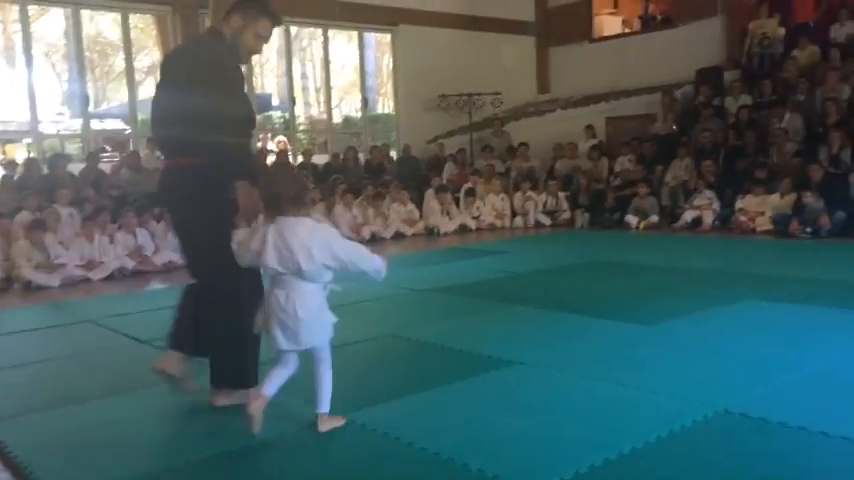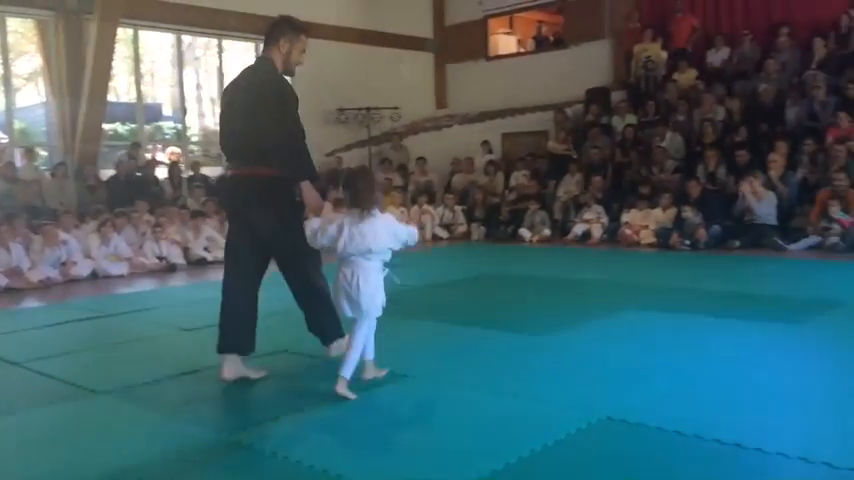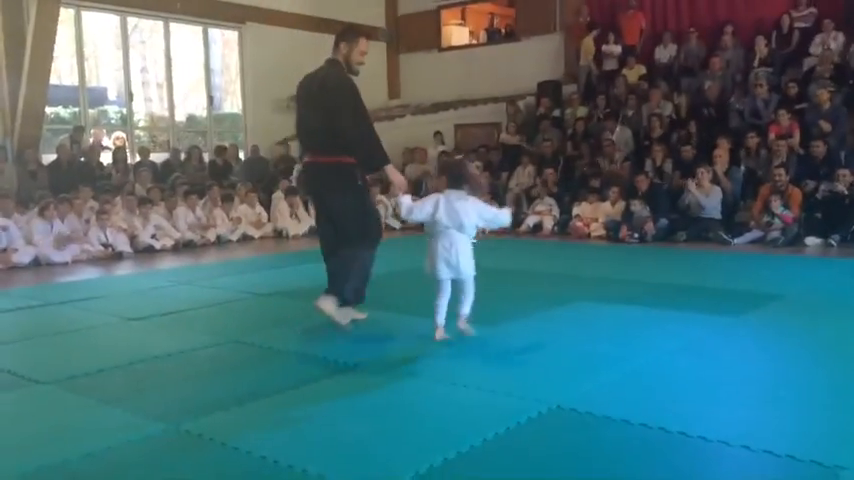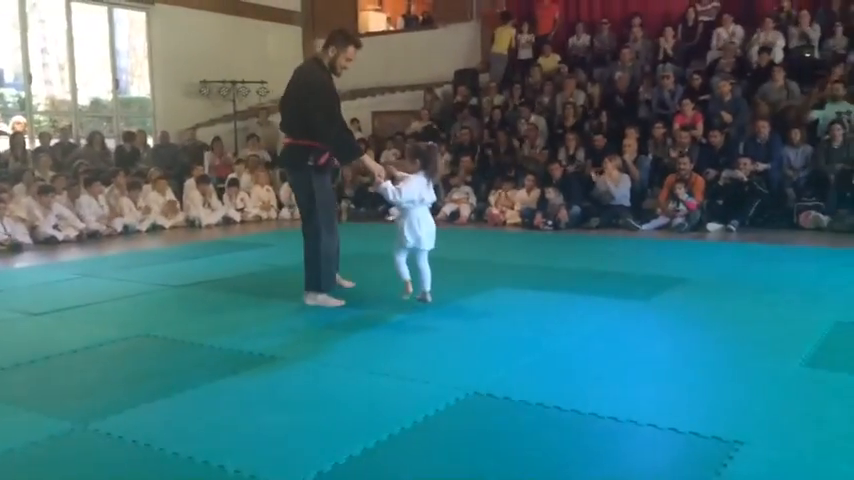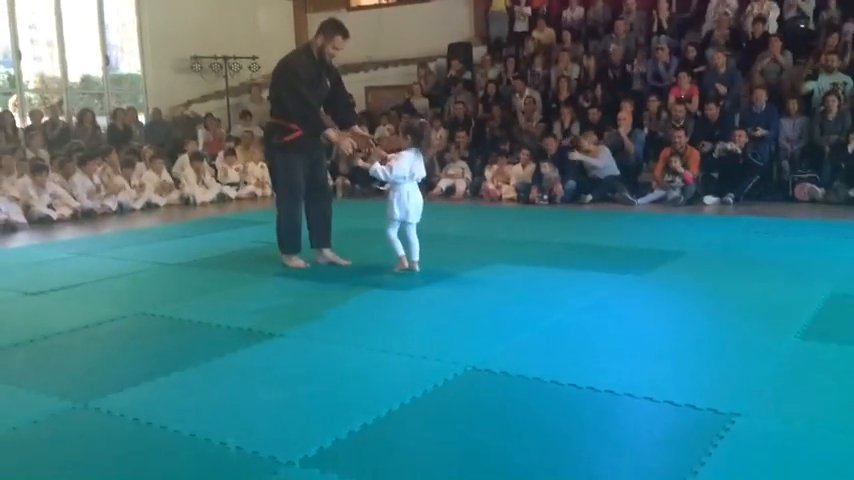
dt=0.7s
person 1, frame 1
left shoulder: (190, 56)
right shoulder: (216, 60)
right elbow: (222, 129)
right wrist: (243, 181)
left hip: (182, 181)
right hip: (206, 184)
left knee: (212, 276)
right knee: (234, 281)
left ankle: (178, 354)
right ankle: (230, 383)
person 1, frame 2
left shoulder: (237, 85)
right shoulder: (274, 86)
right elbow: (287, 141)
right wrist: (306, 184)
left hip: (239, 187)
right hip: (272, 189)
left knee: (241, 273)
right knee: (303, 265)
left ankle: (231, 357)
right ankle: (333, 338)
person 1, frame 3
left shoulder: (309, 83)
right shoulder: (340, 83)
left elbow: (306, 129)
right elbow: (359, 129)
right wrist: (388, 168)
left hip: (316, 171)
right hip: (340, 172)
left knee: (335, 239)
right knee: (365, 234)
left ankle: (346, 303)
right ankle: (335, 296)
person 1, frame 4
left shoulder: (315, 74)
right shoulder: (313, 79)
right elbow: (333, 125)
left wrist: (332, 154)
right wrist: (367, 160)
left hip: (311, 156)
right hip: (306, 159)
left knee: (326, 220)
right knee: (320, 224)
left ankle: (327, 274)
right ankle: (316, 290)
person 1, frame 5
left shoulder: (326, 67)
right shoulder: (293, 65)
left elbow: (338, 100)
right elbow: (303, 107)
left wrist: (354, 129)
right wrist: (334, 136)
left hip: (310, 136)
right hip: (284, 137)
left knee: (320, 194)
right knee: (291, 197)
left ankle: (323, 250)
right ankle: (289, 251)
person 2, frame 1
left shoulder: (265, 232)
right shoulder: (321, 232)
left elbow: (242, 254)
right elbow: (354, 255)
left wrist: (243, 230)
right wrist: (379, 265)
left hip: (279, 302)
right hip: (309, 304)
left knee: (288, 363)
right knee: (323, 362)
left ankle: (259, 398)
right ankle: (324, 417)
person 2, frame 2
left shoulder: (341, 221)
right shoulder: (386, 222)
left elbow: (315, 238)
right elbow: (409, 235)
left wrist: (313, 219)
right wrist: (413, 229)
left hip: (346, 279)
right hip: (368, 282)
left knee: (365, 328)
right knee: (360, 333)
left ankle: (370, 367)
right ankle: (342, 382)
person 2, frame 3
left shoulder: (435, 200)
right shoulder: (472, 203)
left elbow: (409, 212)
right elbow: (495, 217)
left wrist: (403, 198)
right wrist: (506, 213)
left hip: (440, 249)
right hip: (460, 250)
left knee: (443, 291)
right knee: (468, 288)
left ankle: (439, 328)
right ankle: (462, 319)
person 2, frame 4
left shoulder: (413, 181)
right shoulder: (426, 179)
left elbow: (396, 195)
left wrist: (382, 184)
right wrist: (396, 174)
left hip: (412, 224)
right hip: (425, 222)
left knee: (399, 256)
right knee: (422, 260)
left ankle: (407, 284)
right ankle: (426, 293)
person 2, frame 5
left shoulder: (404, 157)
right shoulder: (417, 156)
left elbow: (386, 173)
left wrist: (366, 165)
right wrist: (386, 157)
left hip: (402, 197)
right hip: (414, 196)
left knee: (391, 231)
right knee: (411, 232)
left ankle: (403, 260)
right ankle: (414, 263)
